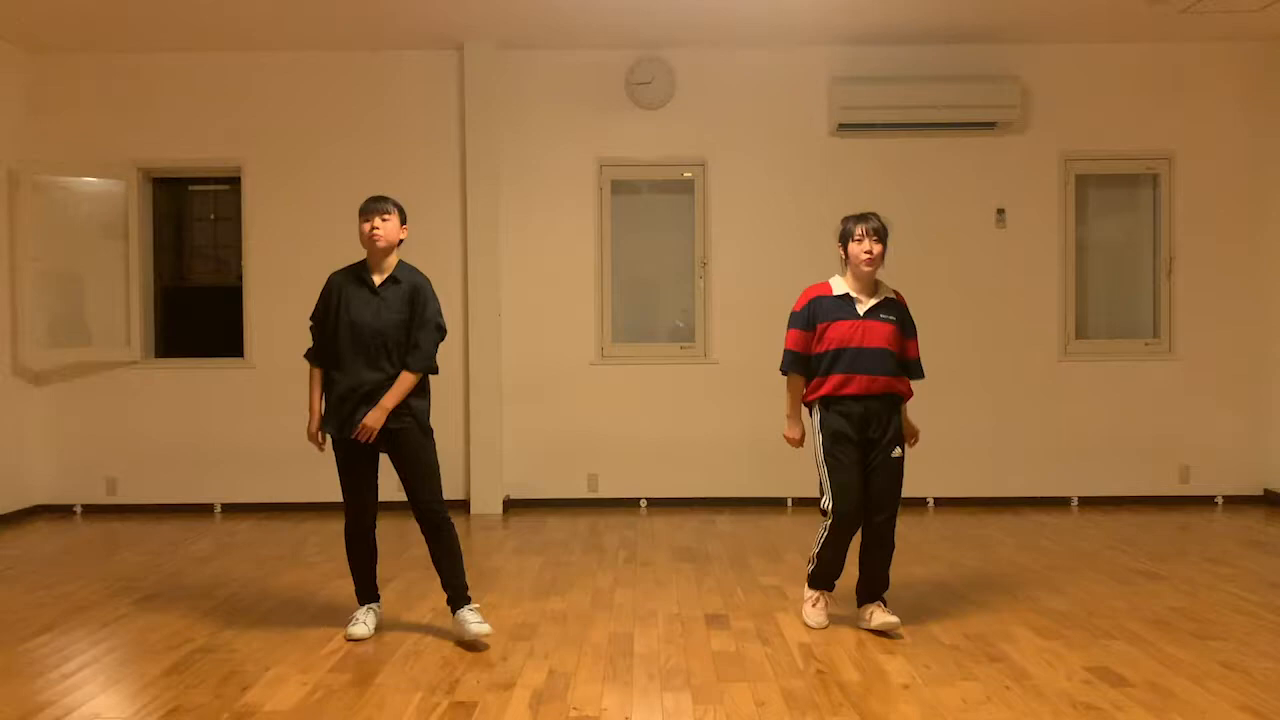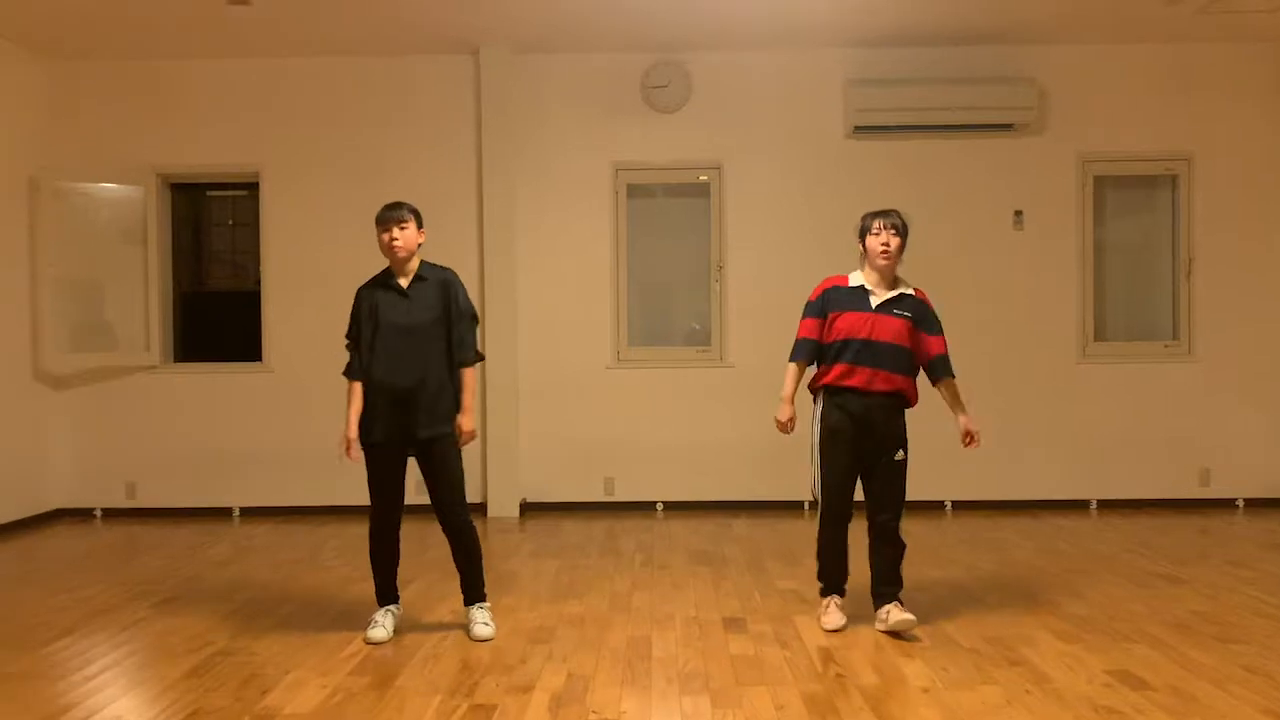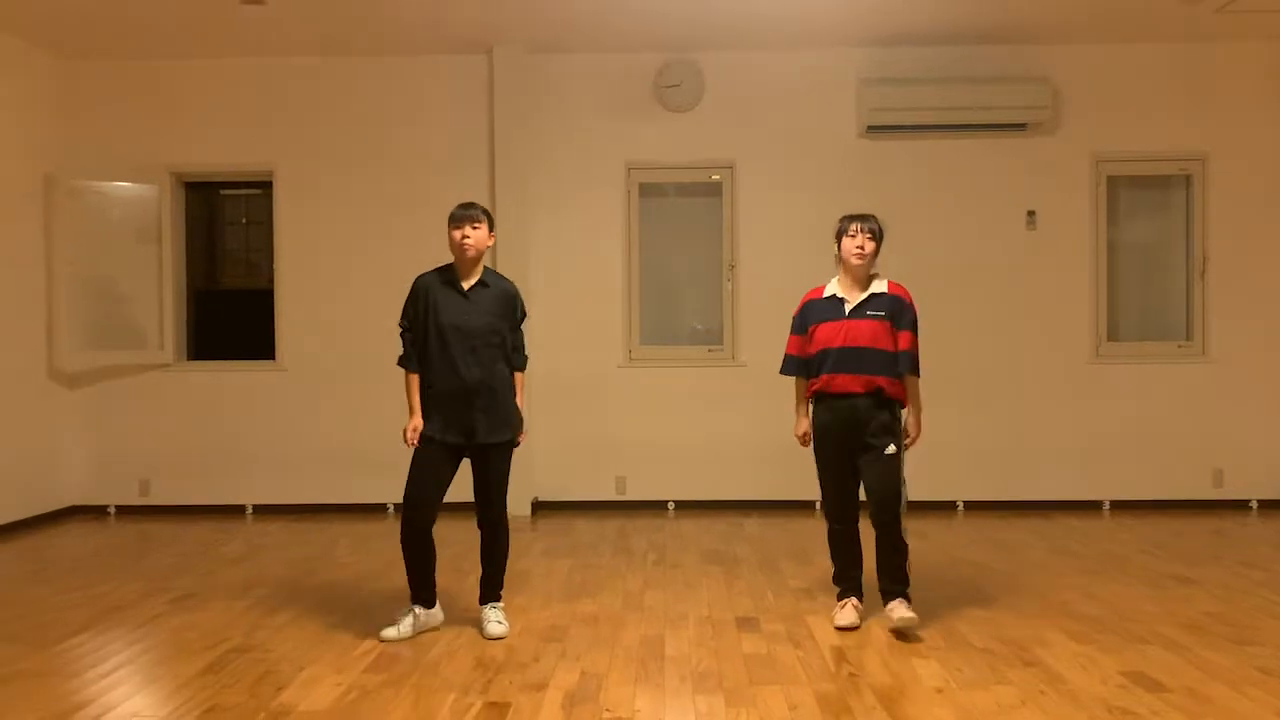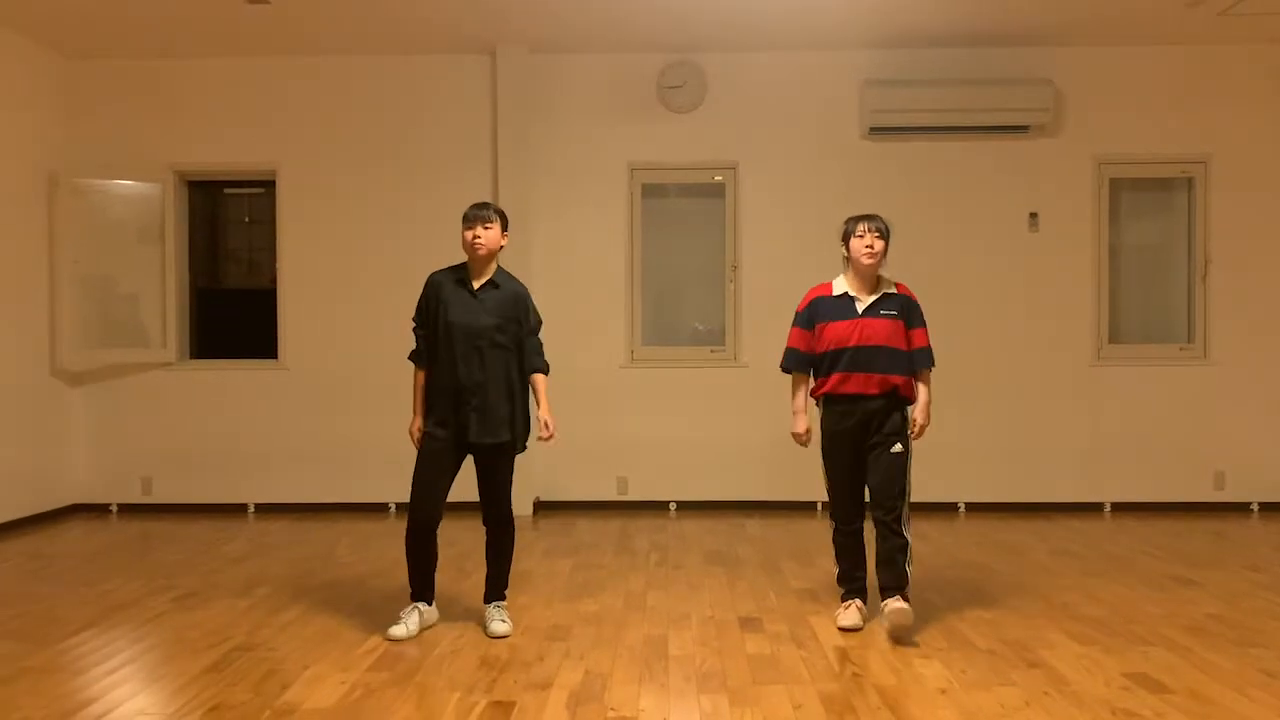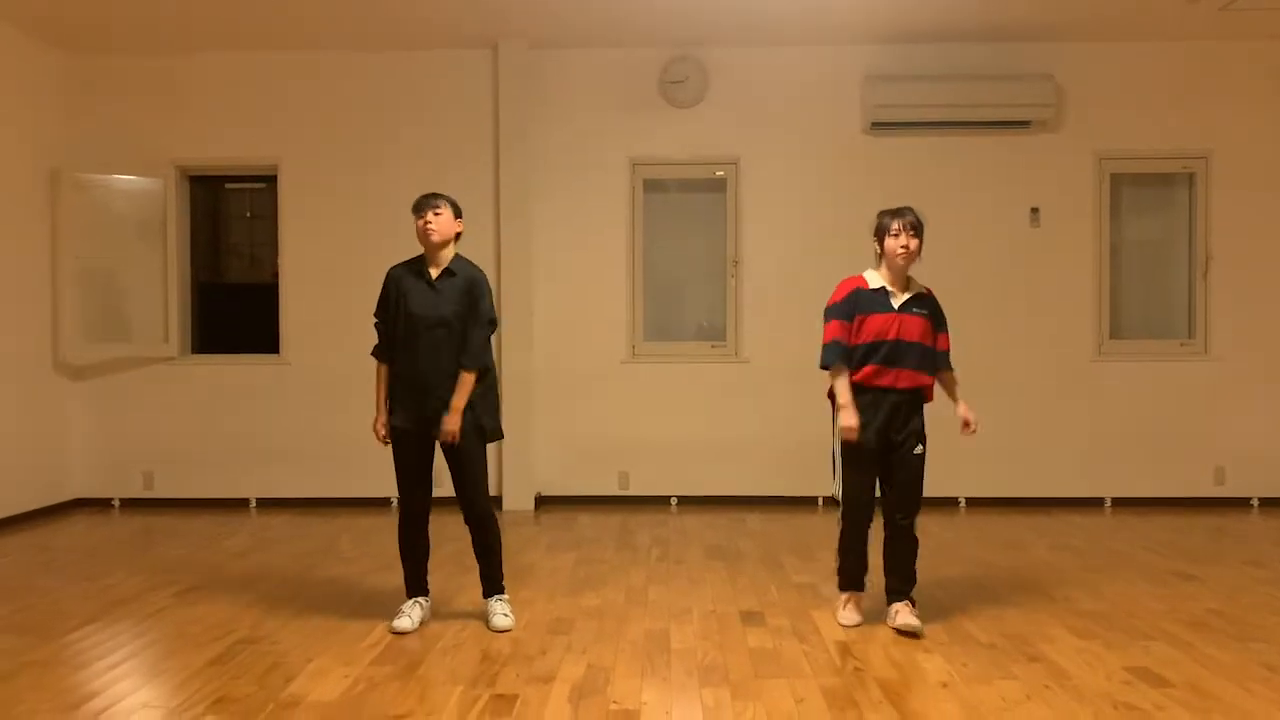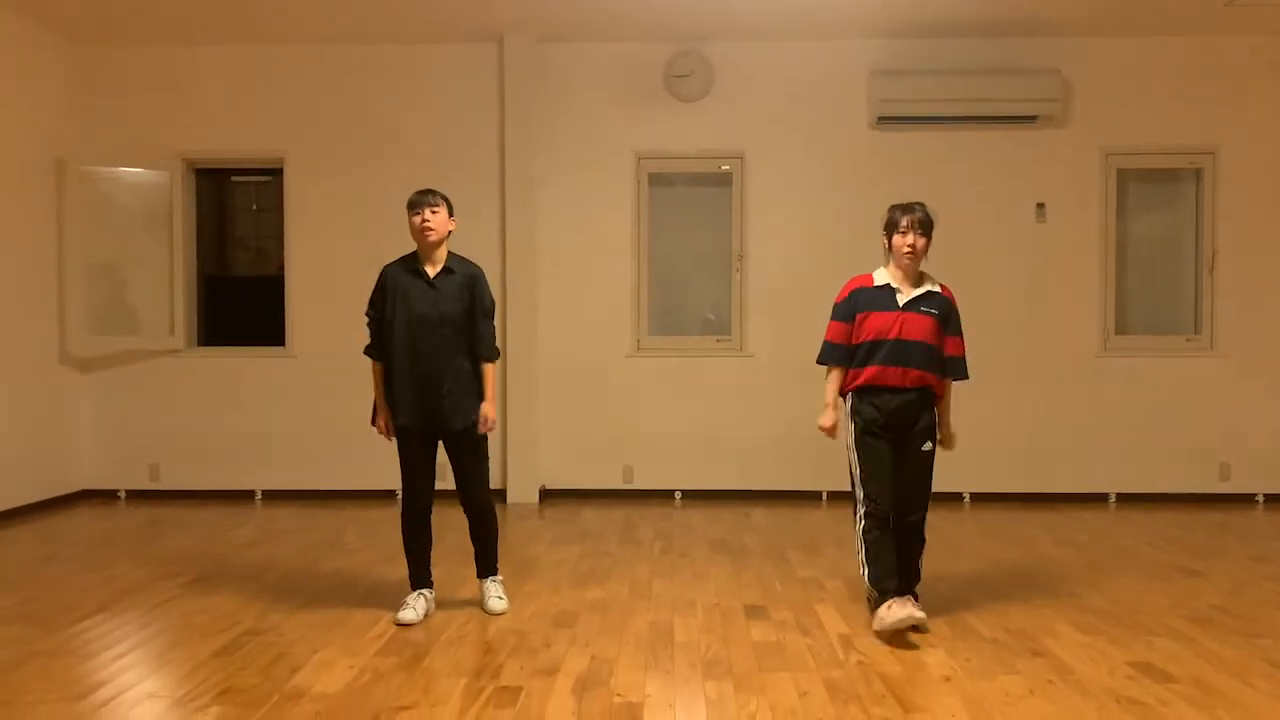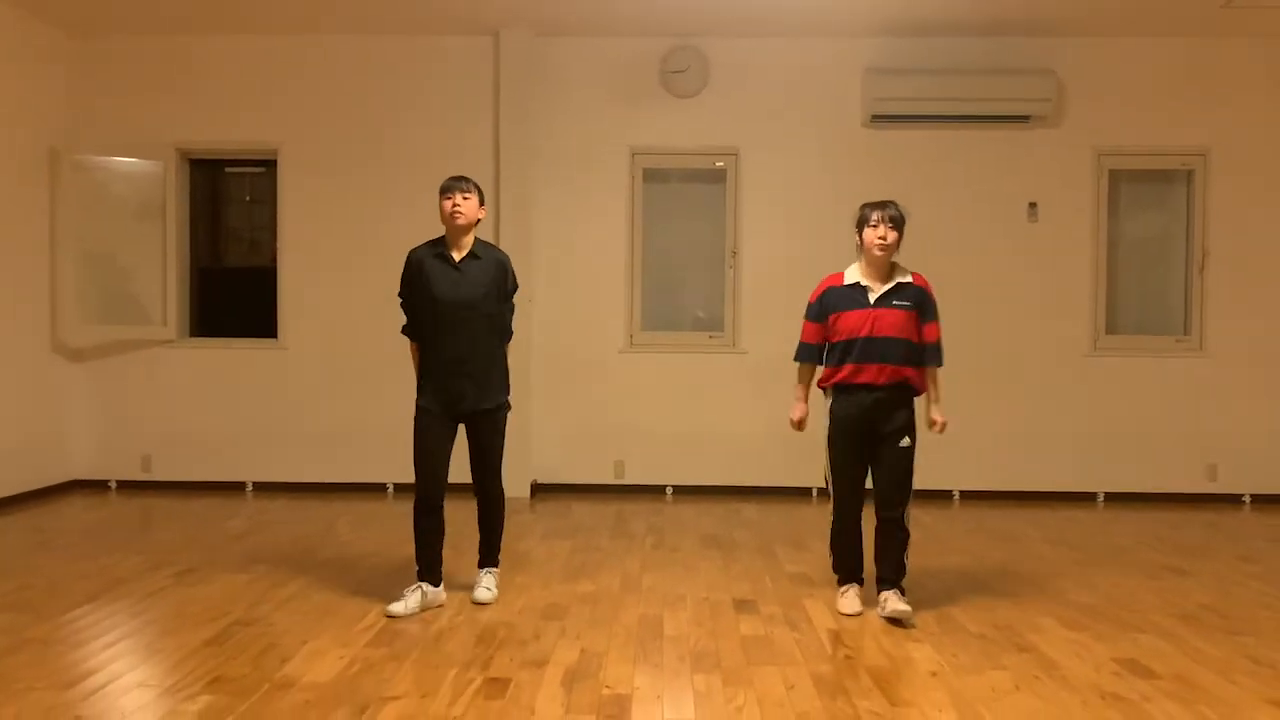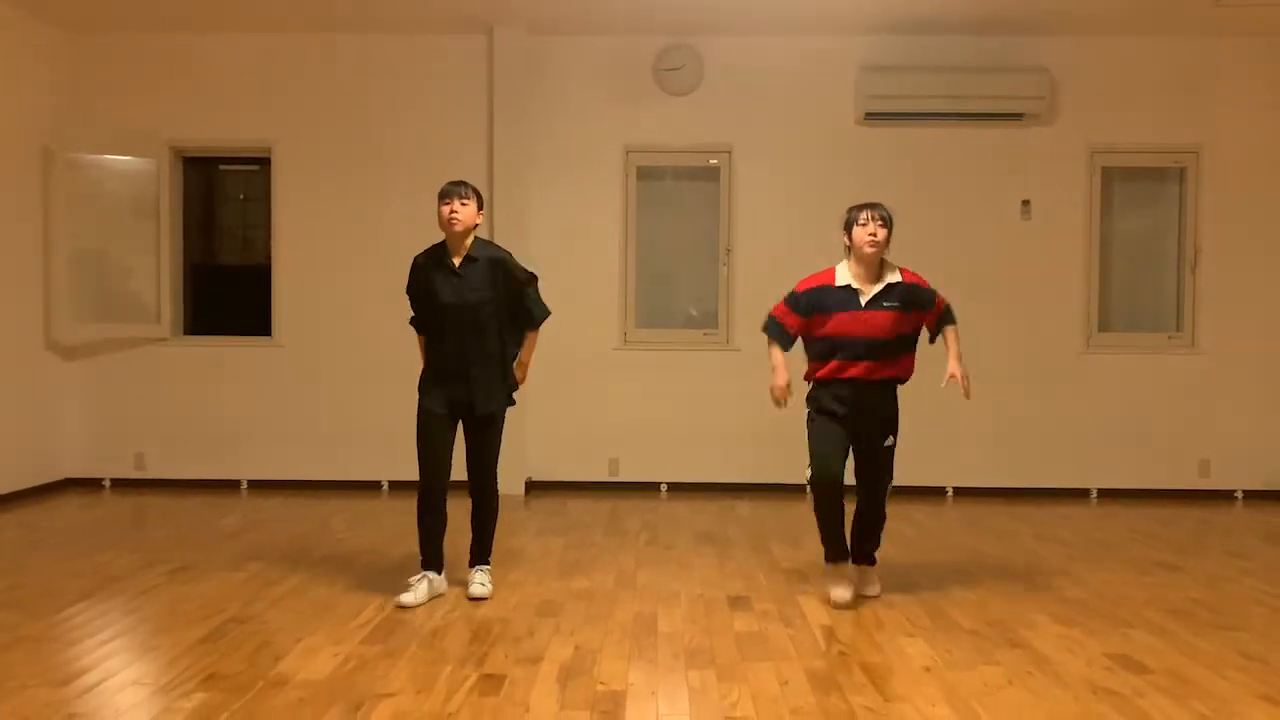
dt=0.5s
person 1, frame 1
left shoulder: (415, 285)
right shoulder: (339, 285)
left elbow: (420, 358)
right elbow: (320, 352)
left wrist: (383, 409)
right wrist: (315, 408)
left hip: (404, 414)
right hip: (348, 416)
left knee: (432, 510)
right knee: (359, 517)
left ankle: (462, 608)
right ankle: (368, 604)
person 1, frame 2
left shoulder: (445, 284)
right shoulder: (368, 294)
left elbow: (465, 351)
right elbow: (357, 364)
left wrist: (467, 410)
right wrist: (352, 420)
left hip: (436, 420)
right hip: (383, 422)
left knee: (454, 514)
right knee: (384, 519)
left ankle: (477, 604)
right ankle: (388, 606)
person 1, frame 3
left shoulder: (506, 293)
right shoulder: (426, 288)
left elbow: (517, 357)
right elbow: (412, 356)
left wrist: (519, 409)
right wrist: (415, 413)
left hip: (495, 422)
right hip: (441, 422)
left knee: (492, 516)
right knee: (415, 515)
left ankle: (491, 603)
right ankle: (424, 606)
person 1, frame 4
left shoulder: (515, 293)
right shoulder: (438, 285)
left elbow: (532, 357)
right elbow: (423, 354)
left wrist: (543, 407)
right wrist: (418, 412)
left hip: (497, 420)
right hip: (444, 420)
left knee: (498, 516)
right knee: (422, 513)
left ankle: (496, 602)
right ankle: (421, 603)
person 1, frame 5
left shoulder: (471, 279)
right shoulder: (398, 279)
left elbow: (476, 353)
right elbow: (385, 350)
left wrist: (455, 409)
right wrist: (381, 409)
left hip: (462, 411)
right hip: (408, 413)
left knee: (478, 506)
right knee: (412, 509)
left ankle: (496, 595)
right ankle: (417, 598)
person 1, frame 6
left shoulder: (470, 276)
right shoulder: (392, 277)
left elbow: (485, 344)
right elbow: (378, 347)
left wrist: (488, 399)
right wrist: (381, 404)
left hip: (461, 405)
right hip: (411, 408)
left knee: (476, 497)
right knee: (416, 501)
left ankle: (490, 579)
right ankle: (421, 589)
person 1, frame 7
left shoulder: (497, 262)
right shoulder: (420, 260)
left elbow: (504, 327)
right elbow: (413, 328)
right wrist: (422, 378)
left hip: (487, 391)
right hip: (435, 393)
left knee: (487, 484)
right knee: (428, 487)
left ankle: (488, 569)
right ankle: (428, 582)
person 1, frame 8
left shoulder: (498, 262)
right shoulder: (424, 265)
left elbow: (533, 315)
left wrist: (520, 365)
right wrist: (428, 369)
left hip: (488, 388)
right hip: (437, 389)
left knee: (482, 481)
right knee: (431, 481)
left ankle: (480, 566)
right ankle: (431, 572)
person 2, frame 1
left shoulder: (895, 305)
right shoulder: (815, 300)
left elbow: (907, 367)
right elbow: (796, 365)
left wrist: (906, 419)
right wrist: (792, 417)
left hip: (885, 417)
right hip: (836, 414)
left knee: (882, 516)
right knee: (844, 508)
left ankle: (872, 601)
right ankle: (818, 588)
person 2, frame 2
left shoulder: (916, 303)
right shoulder: (831, 291)
left elbow: (938, 364)
right elbow: (804, 350)
left wrist: (961, 414)
right wrist: (786, 399)
left hip: (887, 413)
right hip: (838, 408)
left knee: (887, 514)
right knee: (834, 507)
left ankle: (887, 602)
right ankle: (831, 593)
person 2, frame 3
left shoulder: (895, 300)
right shoulder: (813, 304)
left elbow: (908, 365)
right elbow: (800, 368)
left wrist: (913, 415)
right wrist: (801, 416)
left hip: (878, 413)
right hip: (830, 414)
left knee: (887, 509)
right knee: (839, 511)
left ankle: (896, 598)
right ankle: (848, 595)
person 2, frame 4
left shoulder: (903, 300)
right shoulder: (818, 300)
left elbow: (920, 361)
right elbow: (800, 363)
left wrist: (923, 404)
right wrist: (799, 412)
left hip: (888, 414)
right hip: (839, 413)
left knee: (890, 506)
right knee: (845, 511)
left ankle: (895, 596)
right ankle: (852, 596)
person 2, frame 5
left shoulder: (926, 302)
right shoulder: (852, 292)
left elbow: (939, 361)
right elbow: (836, 356)
left wrist: (959, 403)
right wrist: (845, 408)
left hip: (908, 411)
right hip: (862, 413)
left knee: (903, 510)
right knee: (857, 506)
left ankle: (901, 600)
right ankle: (850, 590)
person 2, frame 6
left shoulder: (941, 300)
right shoulder: (858, 292)
left elbow: (949, 366)
right elbow: (836, 354)
left wrist: (945, 419)
right wrist: (830, 405)
left hip: (918, 412)
right hip: (869, 408)
left knee: (912, 509)
right knee: (876, 504)
left ankle: (906, 593)
right ankle: (884, 597)
person 2, frame 7
left shoulder: (917, 290)
right shoulder: (830, 290)
left elbow: (928, 355)
right elbow: (810, 352)
left wrist: (934, 405)
right wrist: (800, 400)
left hip: (895, 407)
right hip: (846, 405)
left knee: (893, 500)
right knee: (846, 500)
left ankle: (891, 590)
right ankle: (848, 582)
person 2, frame 8
left shoulder: (907, 287)
right shoulder: (817, 288)
left elbow: (944, 316)
right elbow: (778, 326)
left wrist: (954, 359)
right wrist: (779, 369)
left hip: (880, 399)
right hip: (830, 399)
left knee: (874, 490)
right knee: (826, 477)
left ankle: (865, 563)
right ankle: (838, 563)
